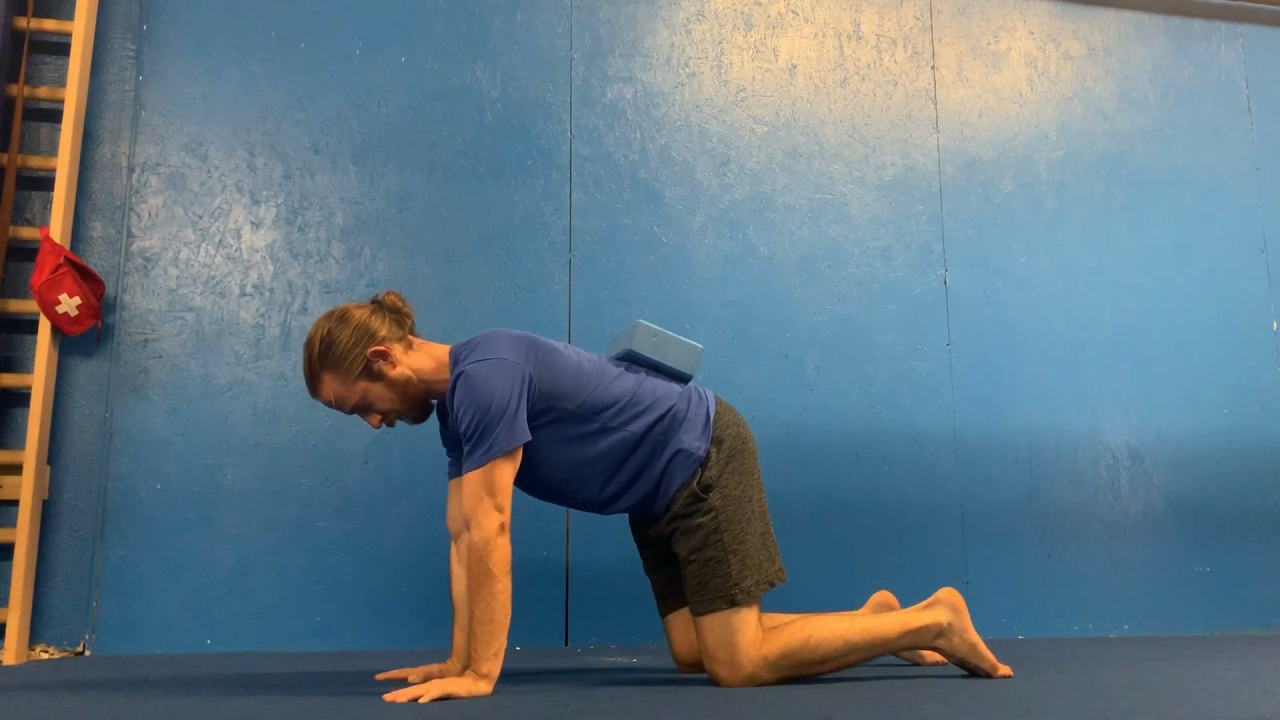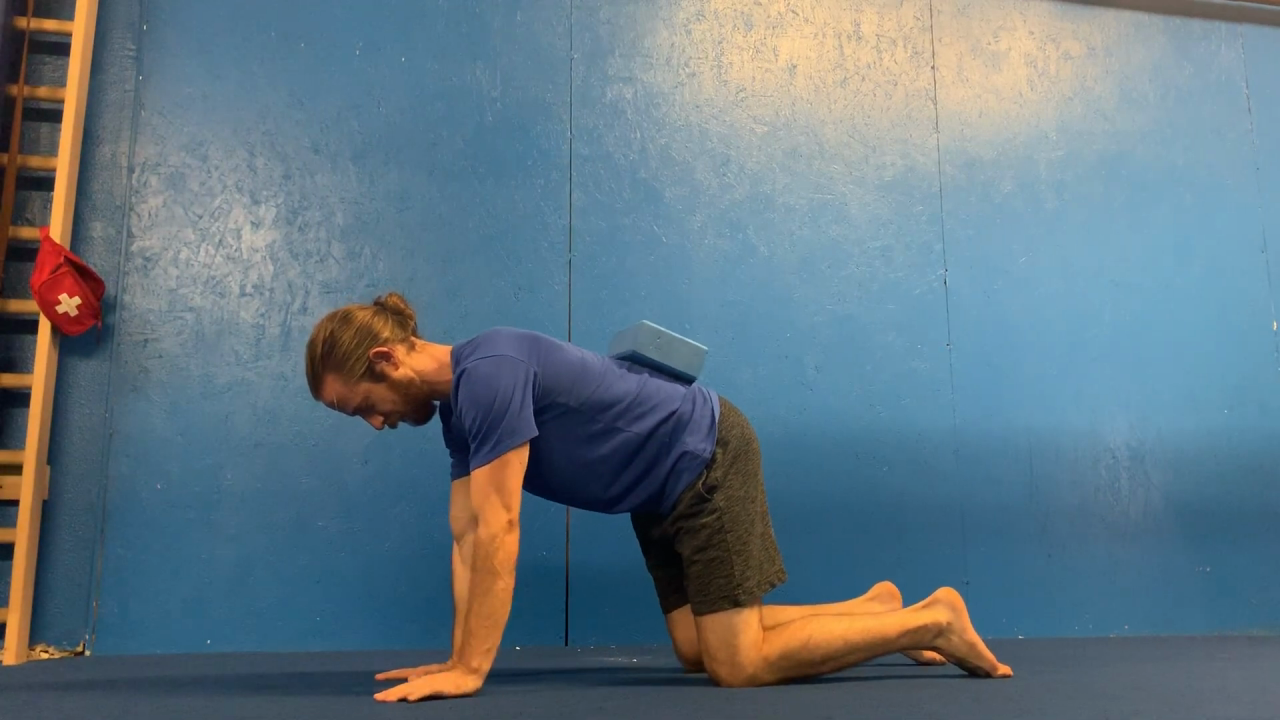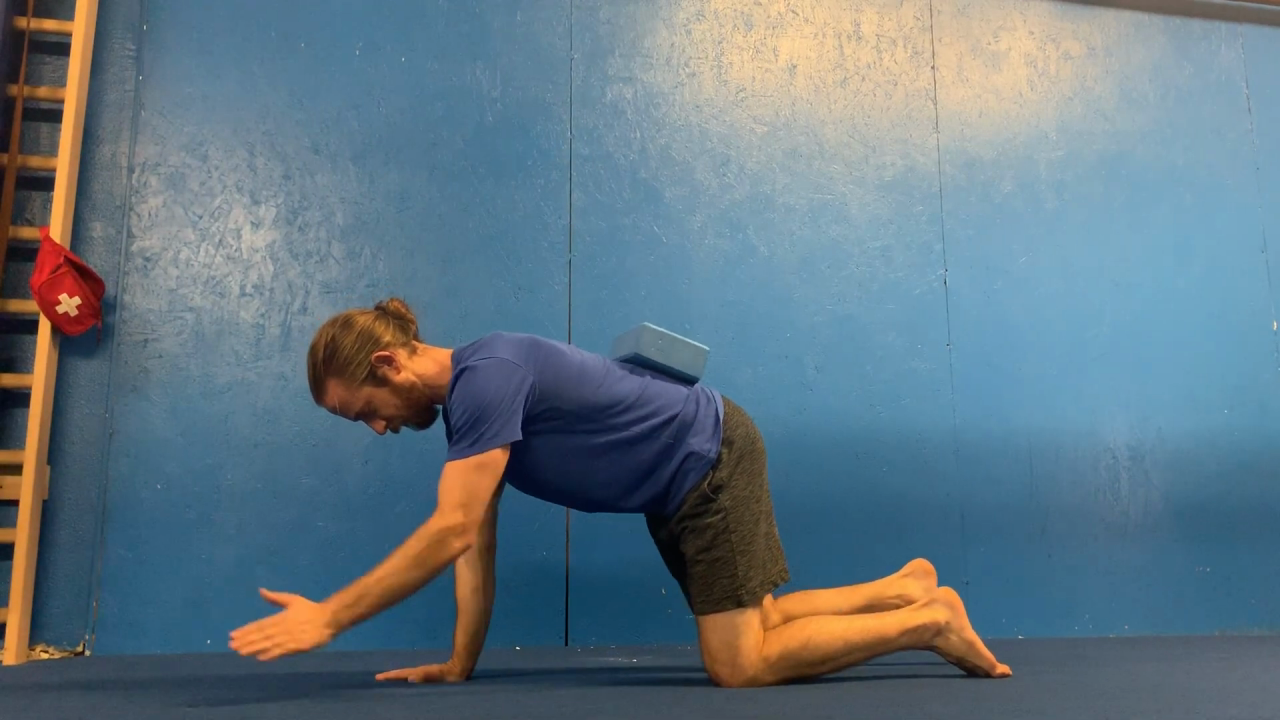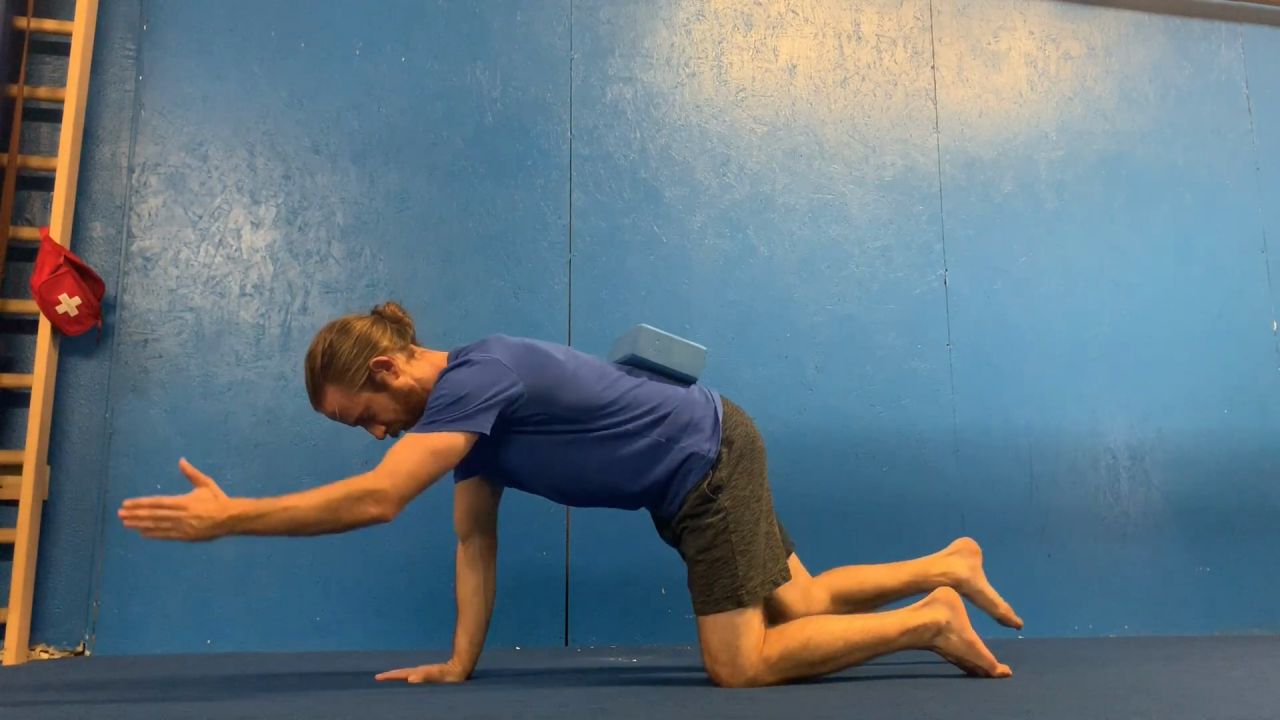
dt=0.4s
person 1, frame 1
left shoulder: (482, 375)
right shoulder: (453, 404)
left elbow: (489, 534)
right elbow: (463, 540)
left wrist: (482, 672)
right wrist: (458, 660)
left hip: (702, 459)
right hip: (663, 487)
left knee: (738, 665)
right knee: (694, 653)
left ankle: (933, 620)
right ankle: (872, 620)
person 1, frame 2
left shoulder: (487, 374)
right shoulder: (454, 408)
left elbow: (498, 533)
right elbow: (467, 540)
left wrist: (468, 669)
right wrist: (456, 658)
left hip: (705, 459)
right hip: (668, 487)
left knee: (739, 663)
right knee: (699, 650)
left ankle: (931, 619)
right ankle: (870, 612)
person 1, frame 3
left shoulder: (485, 379)
right shoulder: (453, 406)
left elbow: (454, 531)
right elbow: (475, 545)
left wrist: (329, 619)
right wrist: (460, 661)
left hip: (713, 460)
right hip: (680, 483)
left knee: (743, 663)
right knee: (754, 625)
left ankle: (929, 620)
right ankle: (903, 588)
person 1, frame 4
left shoulder: (476, 378)
right shoulder: (466, 404)
left elbow: (377, 498)
right elbow: (475, 543)
left wrist: (228, 515)
right wrist: (460, 661)
left hip: (711, 457)
right hip: (695, 469)
left knee: (740, 661)
right knee: (797, 608)
left ankle: (929, 622)
right ankle: (944, 569)
